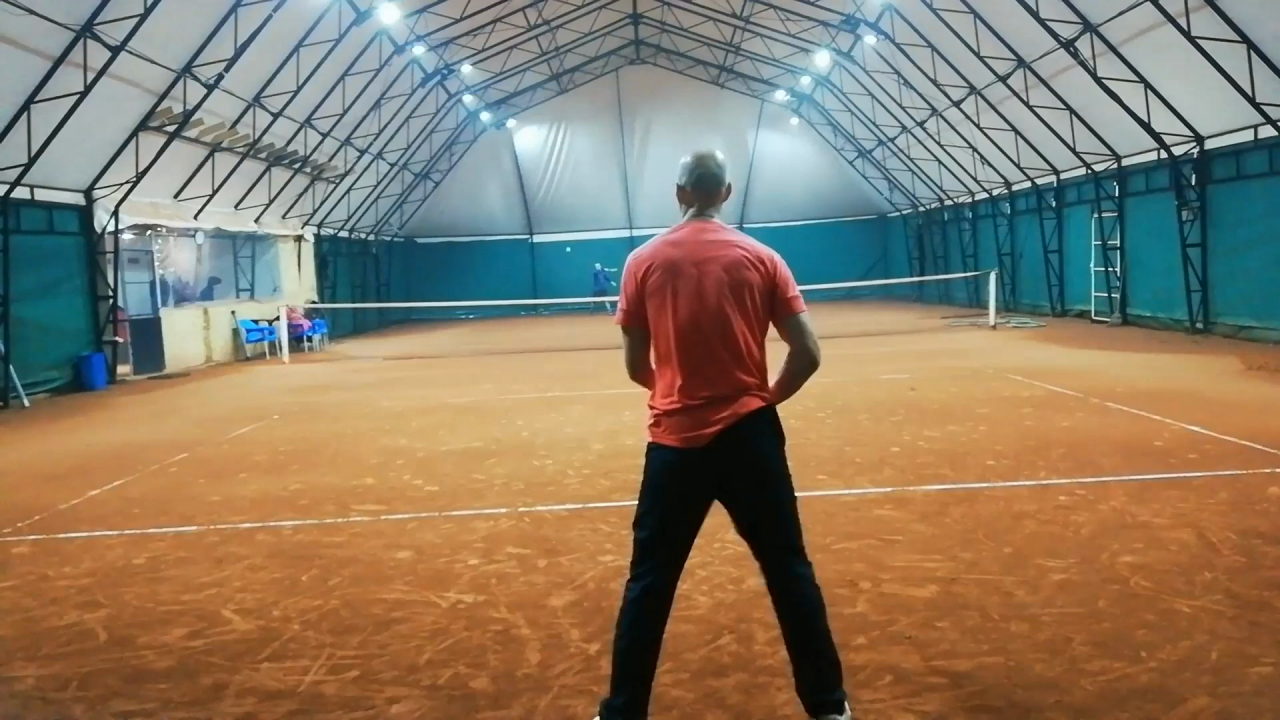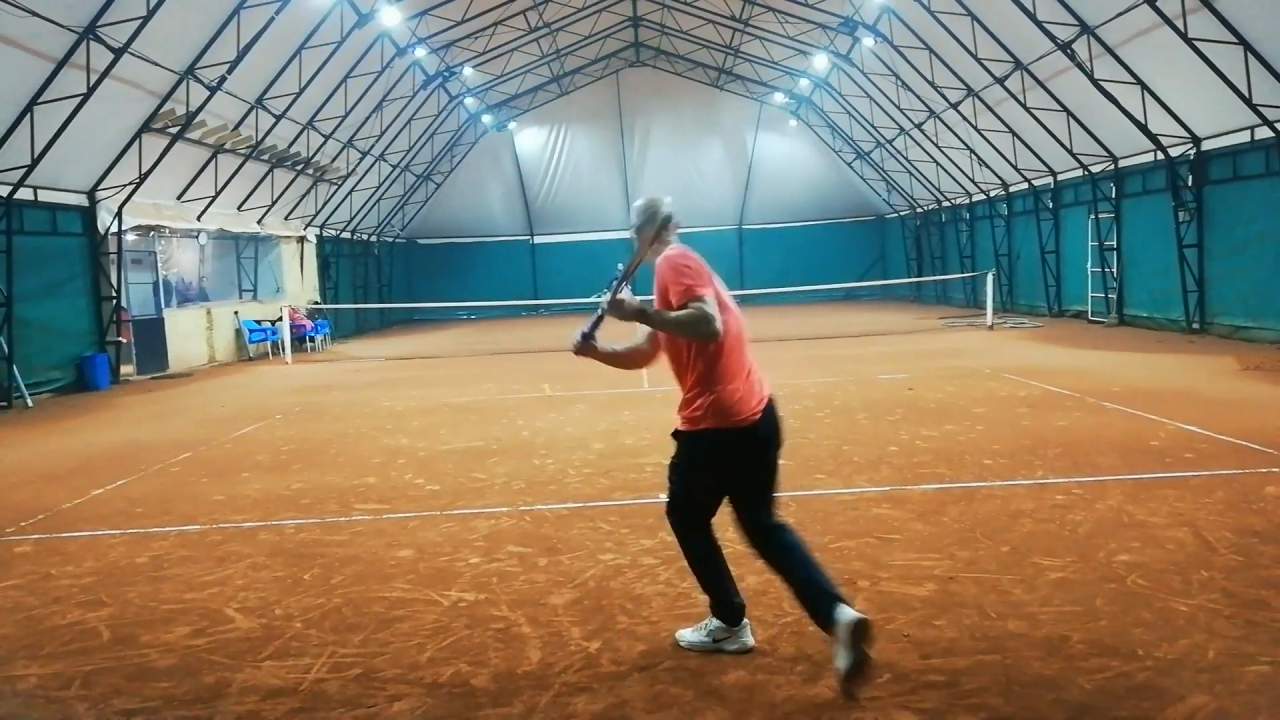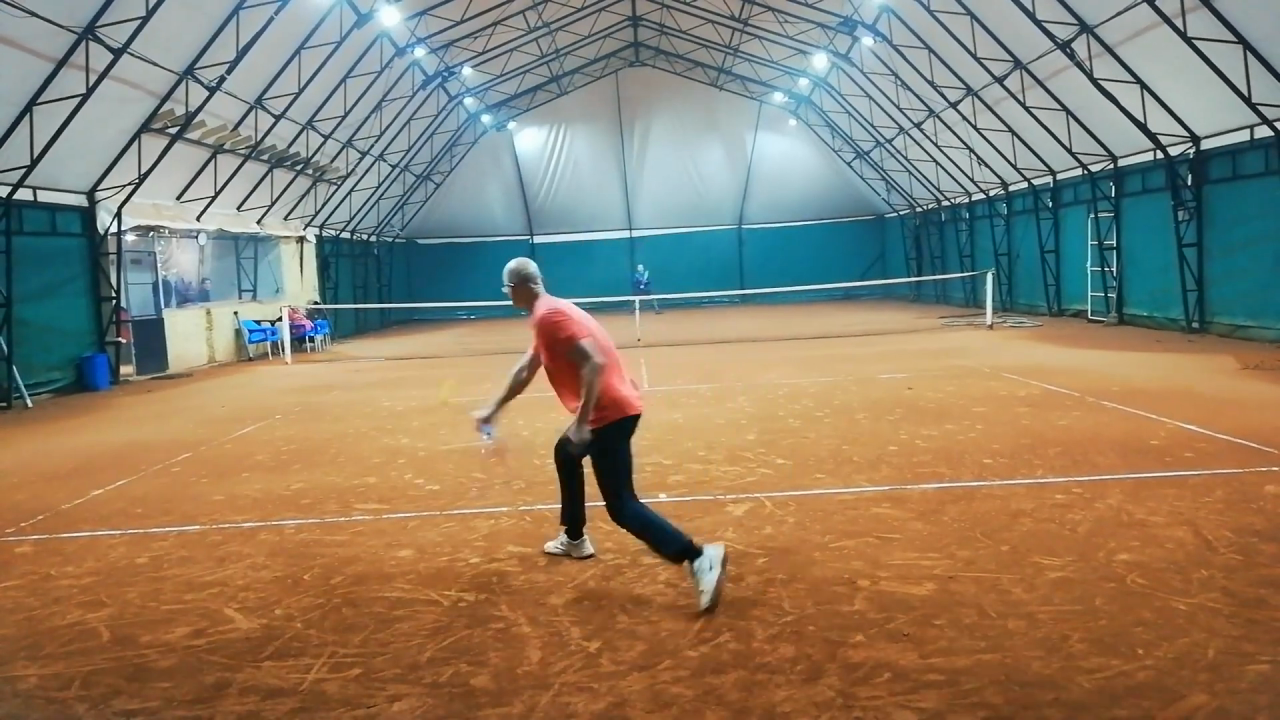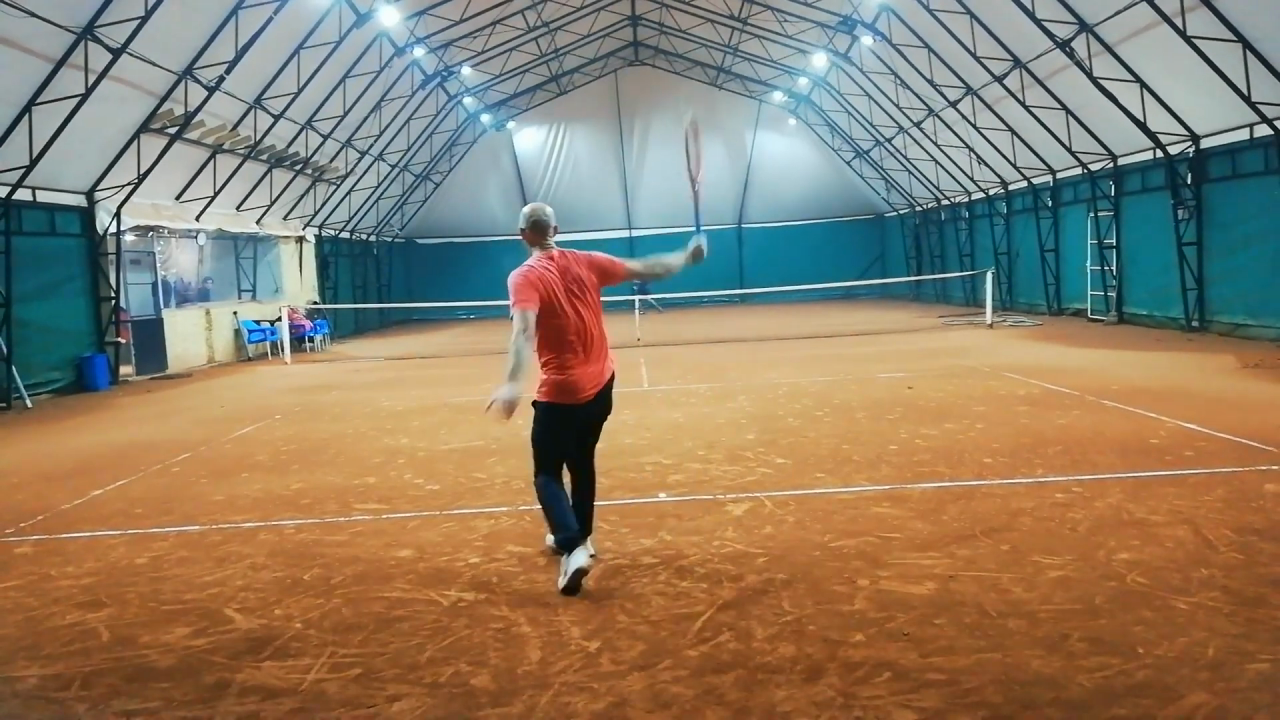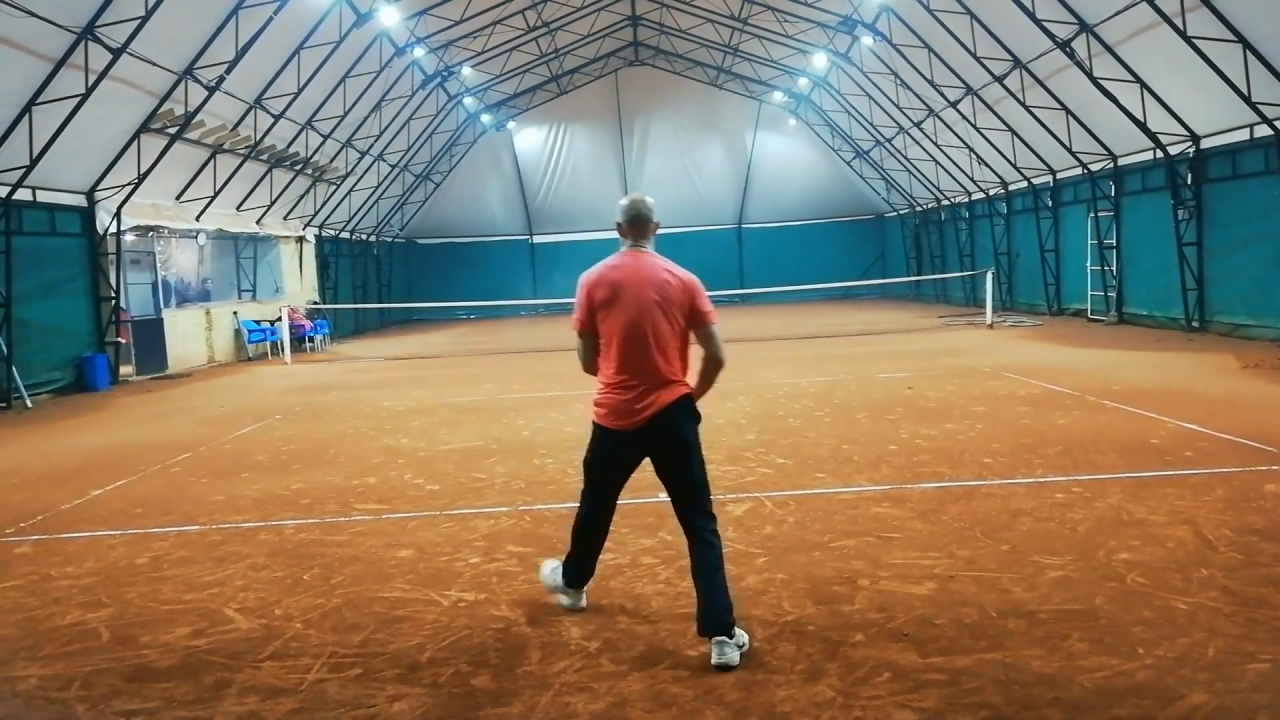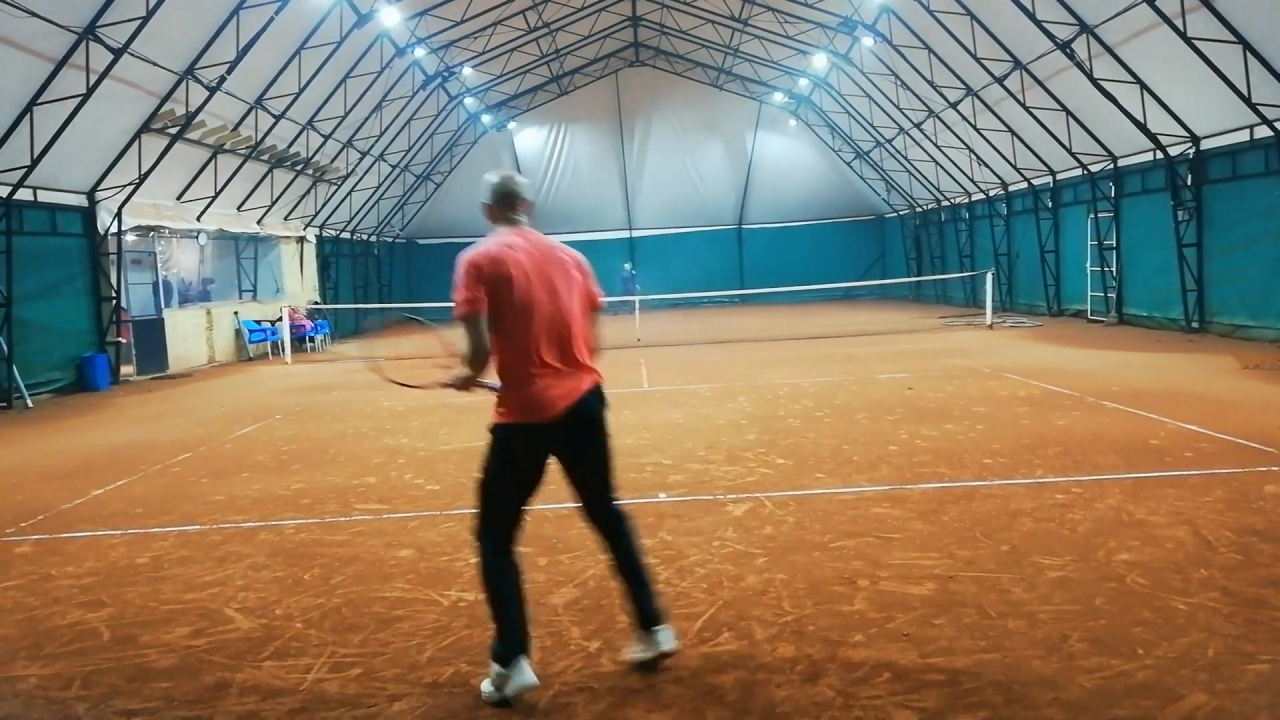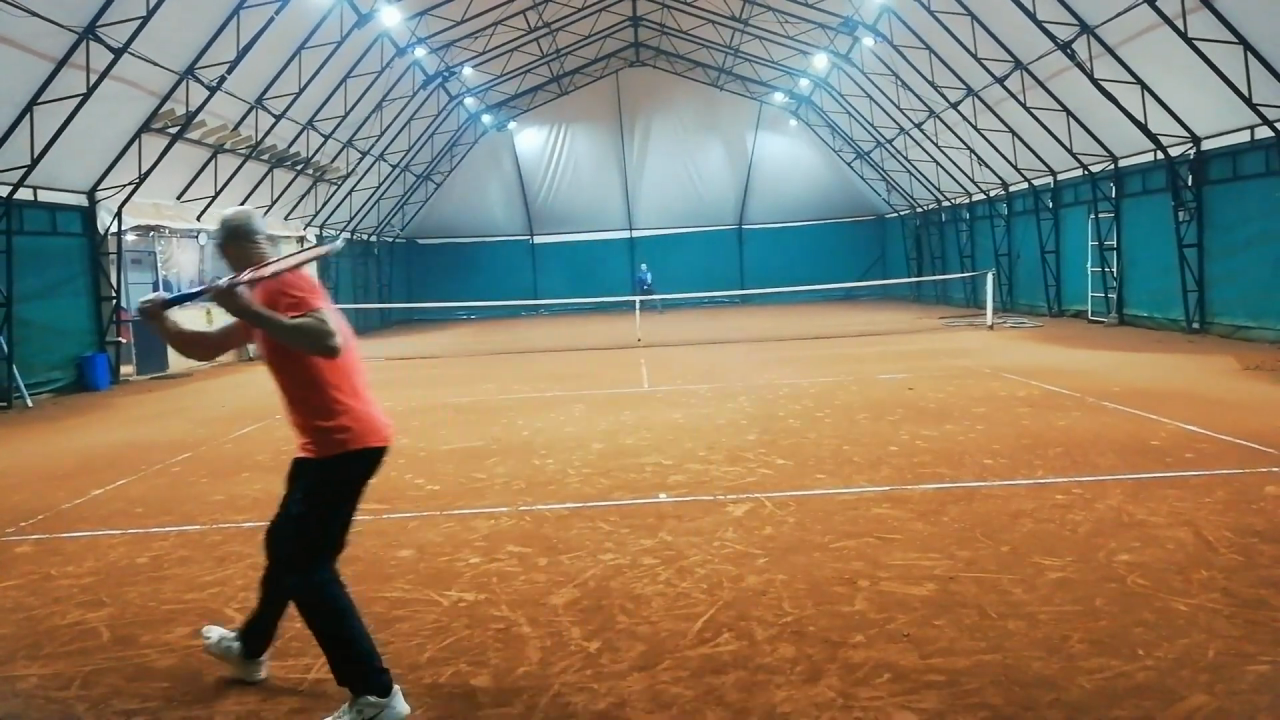
dt=0.7s
person 1, frame 1
left shoulder: (643, 261)
right shoulder: (760, 257)
left elbow: (636, 366)
right elbow: (806, 354)
left hip: (674, 441)
right hip: (749, 434)
left knee: (649, 582)
right knee: (790, 573)
person 1, frame 2
left shoulder: (673, 264)
right shoulder: (684, 263)
left elbow: (709, 327)
right elbow: (642, 354)
left wrist: (643, 313)
right wrist: (597, 350)
left hip: (716, 423)
right hip: (754, 412)
left knee: (686, 517)
right knee: (762, 526)
left ankle: (729, 624)
right ankle: (837, 615)
person 1, frame 3
left shoulder: (549, 317)
right shoulder: (547, 315)
left elbow: (594, 364)
right elbow: (527, 370)
left wrist: (582, 422)
right wrist: (494, 409)
left hip: (611, 412)
right hip: (604, 409)
left knee: (621, 506)
right knee: (565, 454)
left ankle: (698, 557)
right ankle: (574, 538)
person 1, frame 4
left shoulder: (524, 277)
right shoulder: (588, 262)
left elbow: (524, 331)
right elbow: (646, 271)
left wrist: (511, 385)
right wrist: (687, 256)
left hip: (559, 393)
right hip: (600, 385)
left knee: (548, 476)
right knee: (581, 463)
left ankle: (572, 550)
right ankle: (575, 537)
person 1, frame 5
left shoulder: (594, 280)
right shoulder: (684, 281)
left elbow: (588, 361)
right elbow: (715, 357)
right wrist: (693, 395)
left hip: (614, 417)
right hip: (671, 415)
left knee: (595, 505)
right knee: (700, 522)
left ankle: (572, 582)
right ankle: (720, 634)
person 1, frame 6
left shoulder: (477, 260)
right shoulder: (570, 257)
left elbow: (481, 351)
right elbow: (589, 336)
left wrist: (466, 377)
left hip: (526, 415)
right hip: (583, 403)
left knee: (495, 534)
right knee: (607, 515)
left ankle: (513, 661)
right ankle: (653, 628)
person 1, frame 7
left shoulder: (283, 280)
right shoulder: (263, 293)
left elbow: (329, 342)
right elbow: (205, 347)
left wrist: (250, 312)
right wrist: (163, 323)
left hip: (344, 441)
right hip: (339, 438)
left knee: (304, 566)
right knee: (288, 543)
right ankle: (249, 647)
